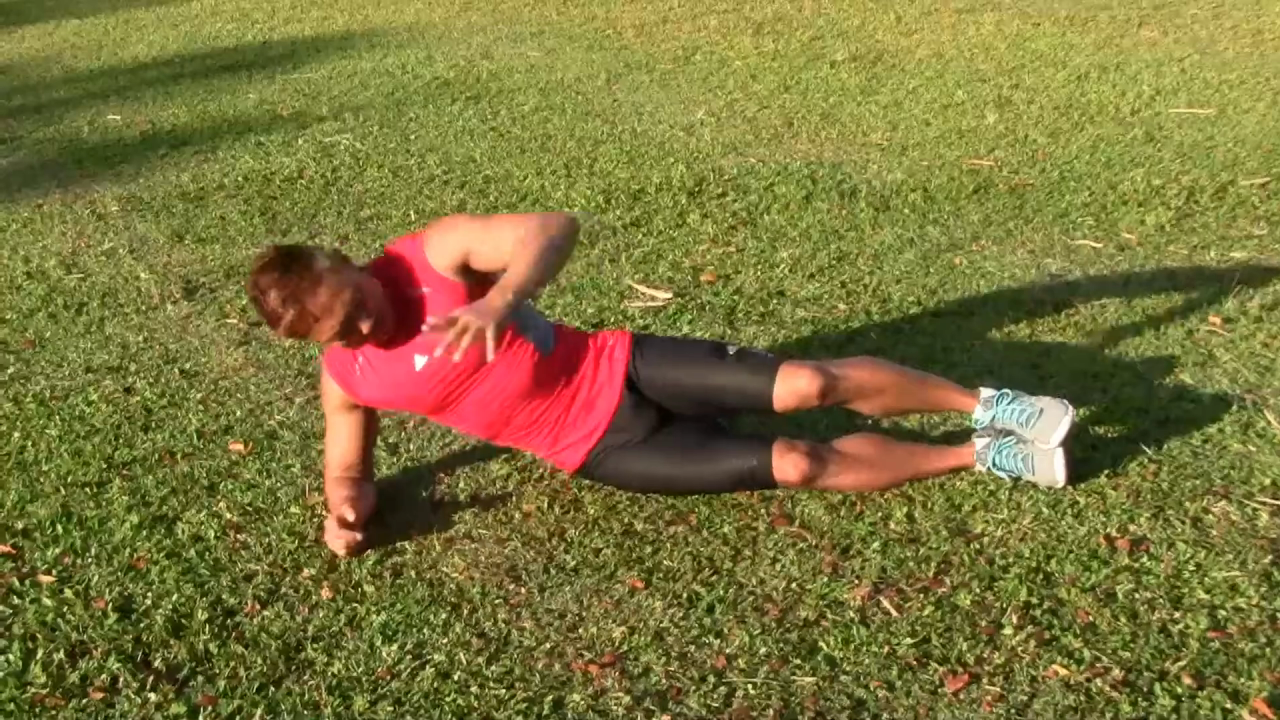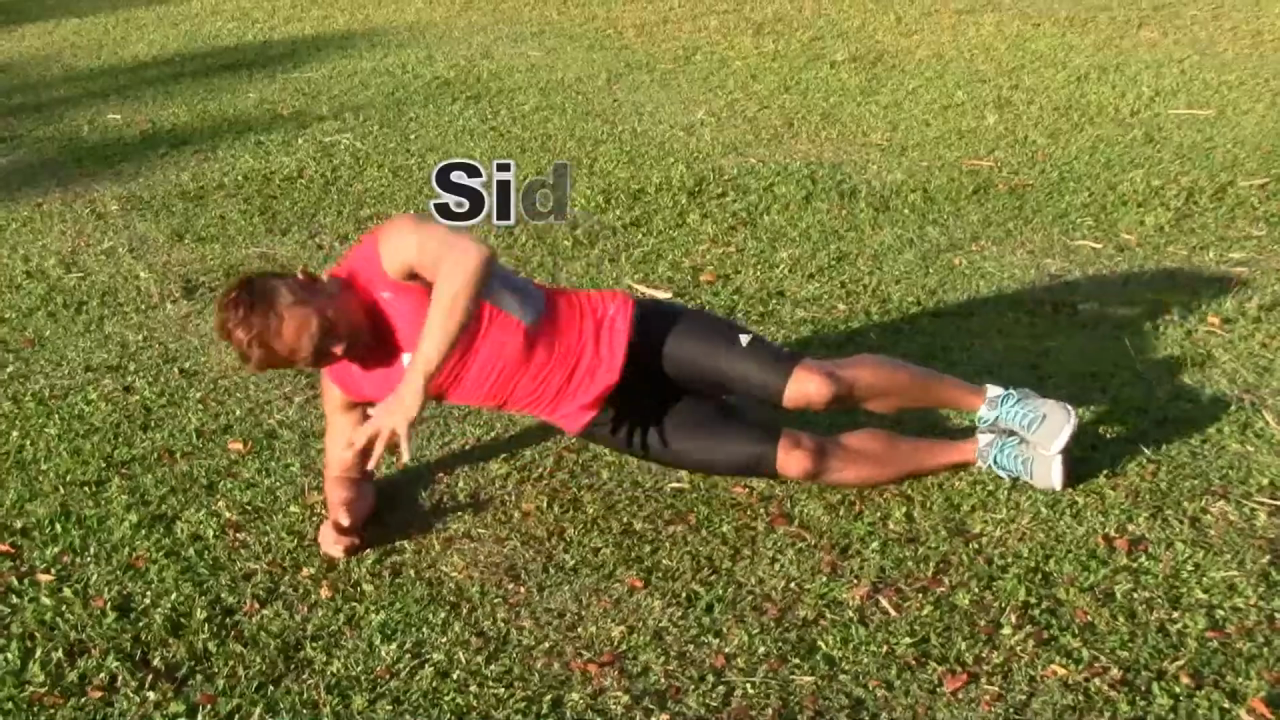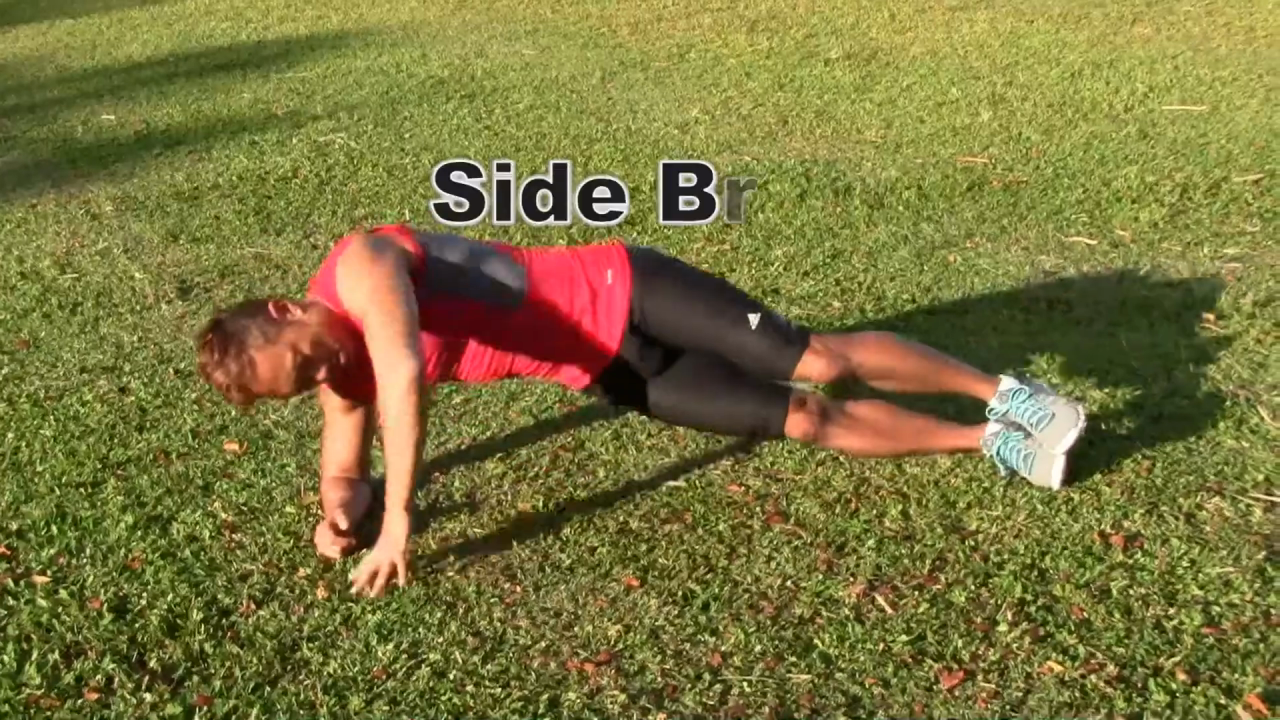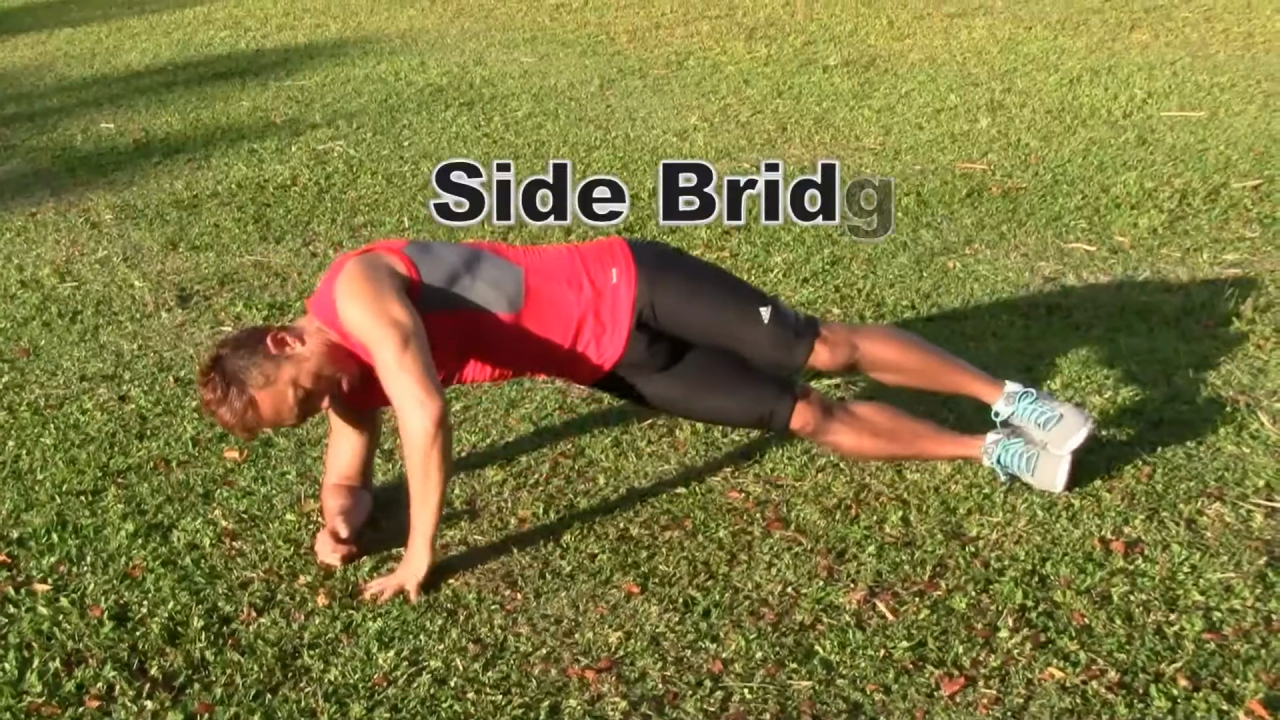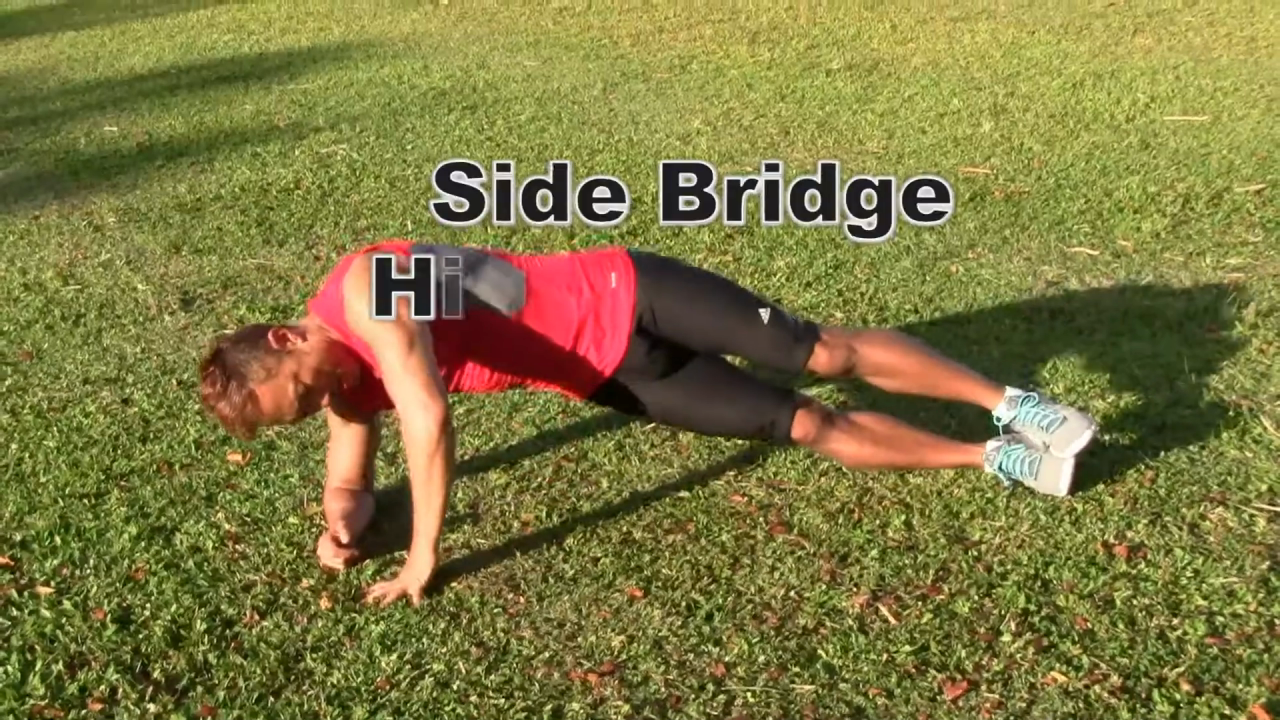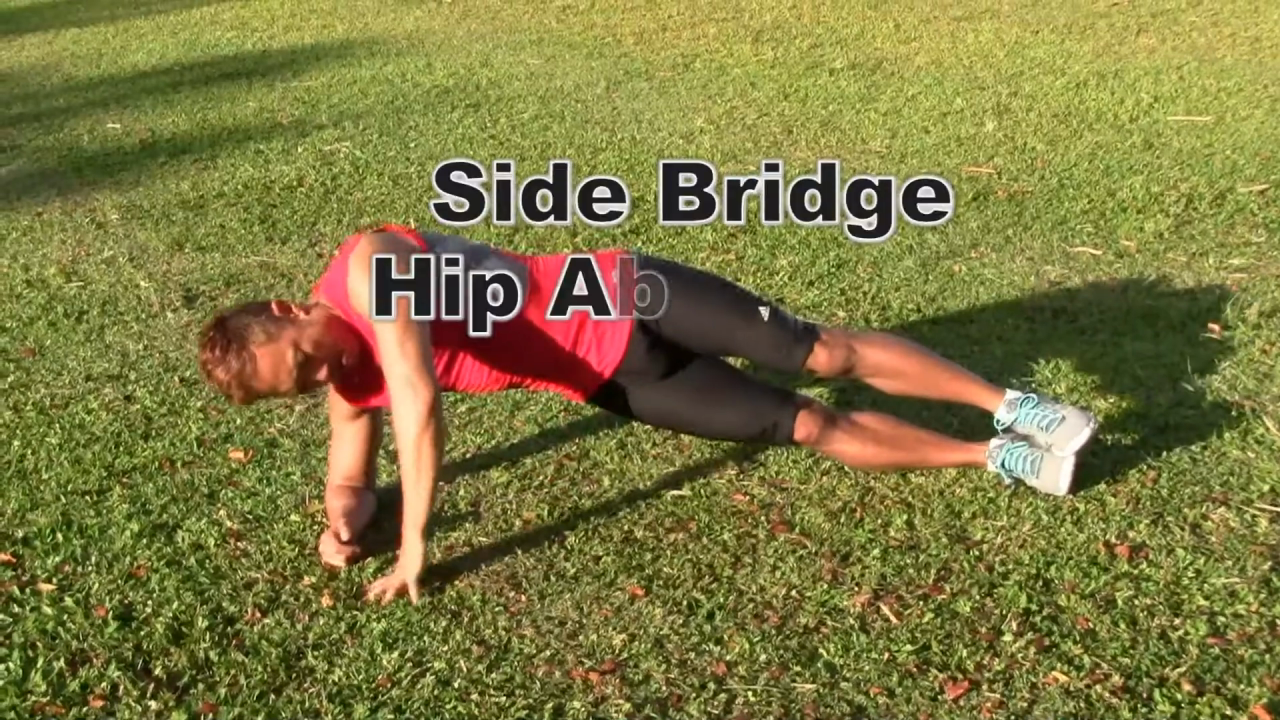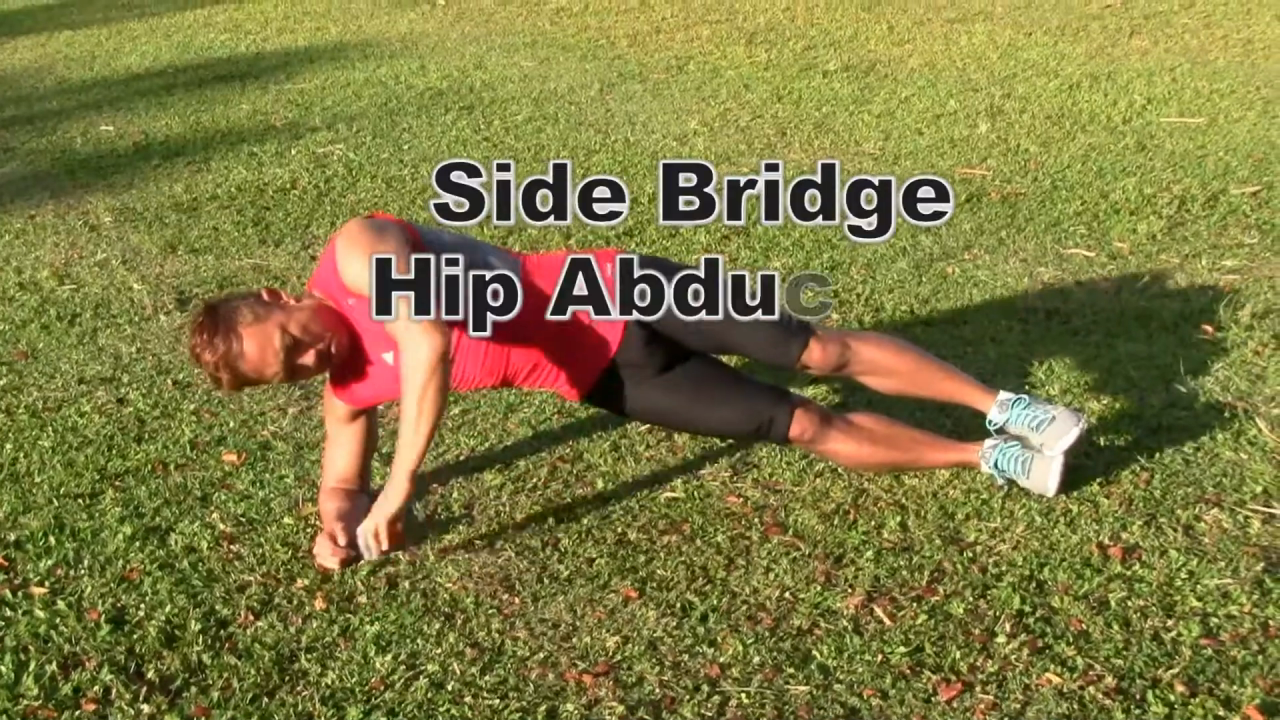
dt=0.2s
person 1, frame 1
left shoulder: (437, 250)
right shoulder: (346, 374)
left elbow: (558, 225)
right elbow: (347, 469)
left wrist: (505, 294)
right wrist: (346, 509)
left hip: (619, 370)
right hip: (600, 449)
left knee: (808, 383)
right knee: (802, 465)
left ankle: (987, 403)
right ankle: (981, 455)
person 1, frame 2
left shoulder: (389, 249)
right shoulder: (341, 377)
left elbow: (469, 257)
right elbow: (346, 469)
left wrist: (414, 386)
right wrist: (343, 509)
left hip: (624, 336)
right hip: (603, 414)
left knee: (818, 387)
right knee: (804, 457)
left ankle: (991, 402)
right ankle: (982, 453)
person 1, frame 3
left shoulder: (354, 265)
right shoulder: (339, 379)
left elbow: (405, 377)
right elbow: (342, 476)
left wrist: (397, 524)
right wrist: (336, 516)
left hip: (623, 294)
right hip: (609, 370)
left knee: (822, 362)
right knee: (805, 421)
left ankle: (1001, 392)
right ankle: (984, 444)
person 1, frame 4
left shoulder: (353, 289)
right shoulder: (351, 387)
left elbow: (426, 417)
right elbow: (346, 481)
left wrist: (422, 553)
right wrist: (337, 524)
left hip: (624, 284)
right hip: (617, 361)
left knee: (827, 350)
right knee: (809, 417)
left ankle: (1006, 397)
right ankle: (988, 451)
person 1, frame 5
left shoulder: (360, 290)
right shoulder: (350, 388)
left elbow: (430, 419)
right elbow: (347, 486)
left wrist: (423, 557)
right wrist: (339, 527)
left hip: (624, 296)
right hip: (611, 375)
left knee: (827, 353)
right knee: (808, 426)
left ankle: (1005, 403)
right ankle: (993, 459)
person 1, frame 6
left shoulder: (365, 266)
right shoulder: (349, 382)
left elbow: (419, 401)
right elbow: (349, 481)
left wrist: (414, 548)
right wrist: (341, 526)
left hip: (627, 297)
right hip: (611, 378)
left knee: (826, 352)
right knee: (810, 426)
left ankle: (1007, 404)
right ankle: (993, 458)
person 1, frame 7
left shoulder: (356, 252)
right shoulder: (346, 384)
left elbow: (430, 346)
right elbow: (342, 480)
left wrist: (401, 484)
right wrist: (335, 526)
left hip: (619, 297)
right hip: (604, 381)
left knee: (820, 349)
right knee: (806, 428)
left ankle: (1000, 404)
right ankle: (987, 459)
